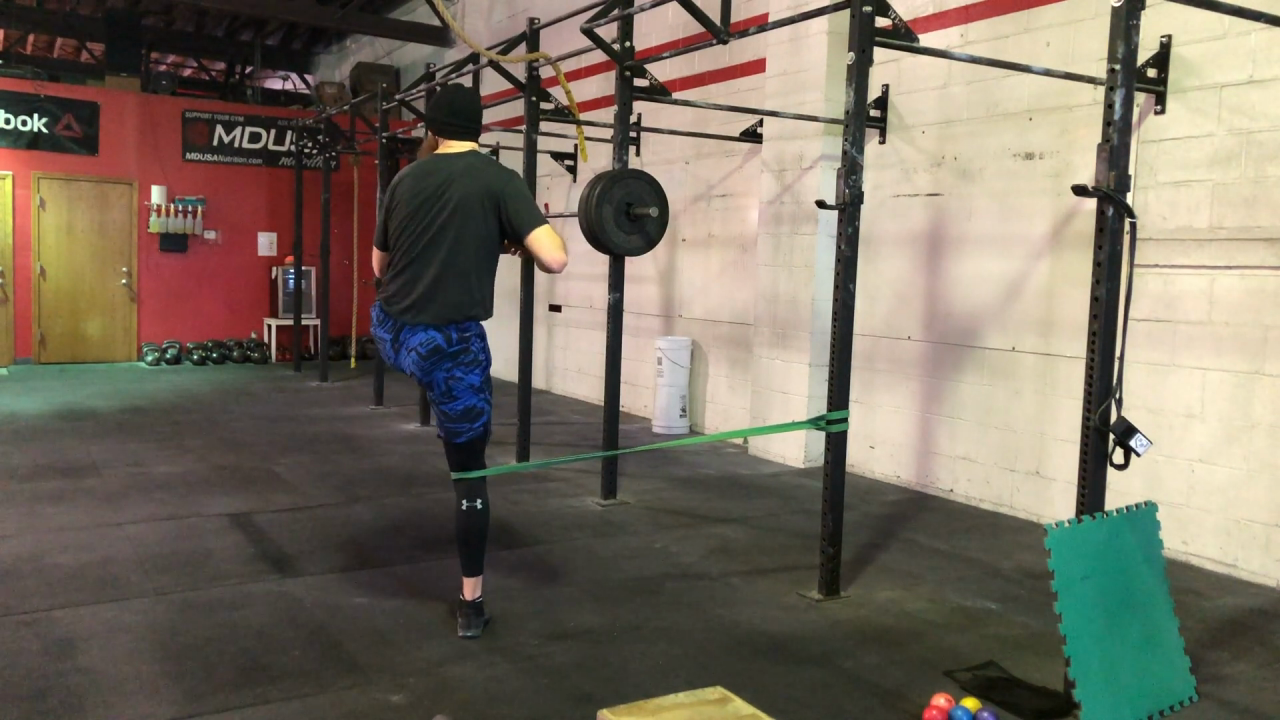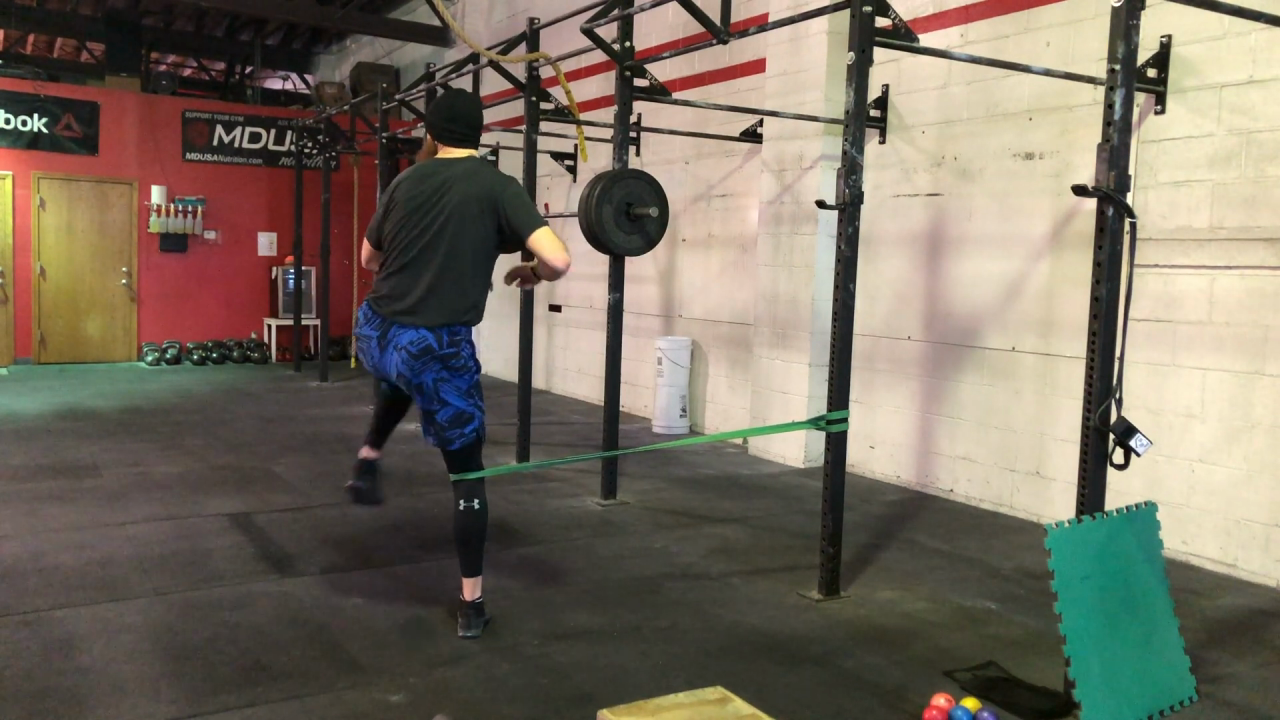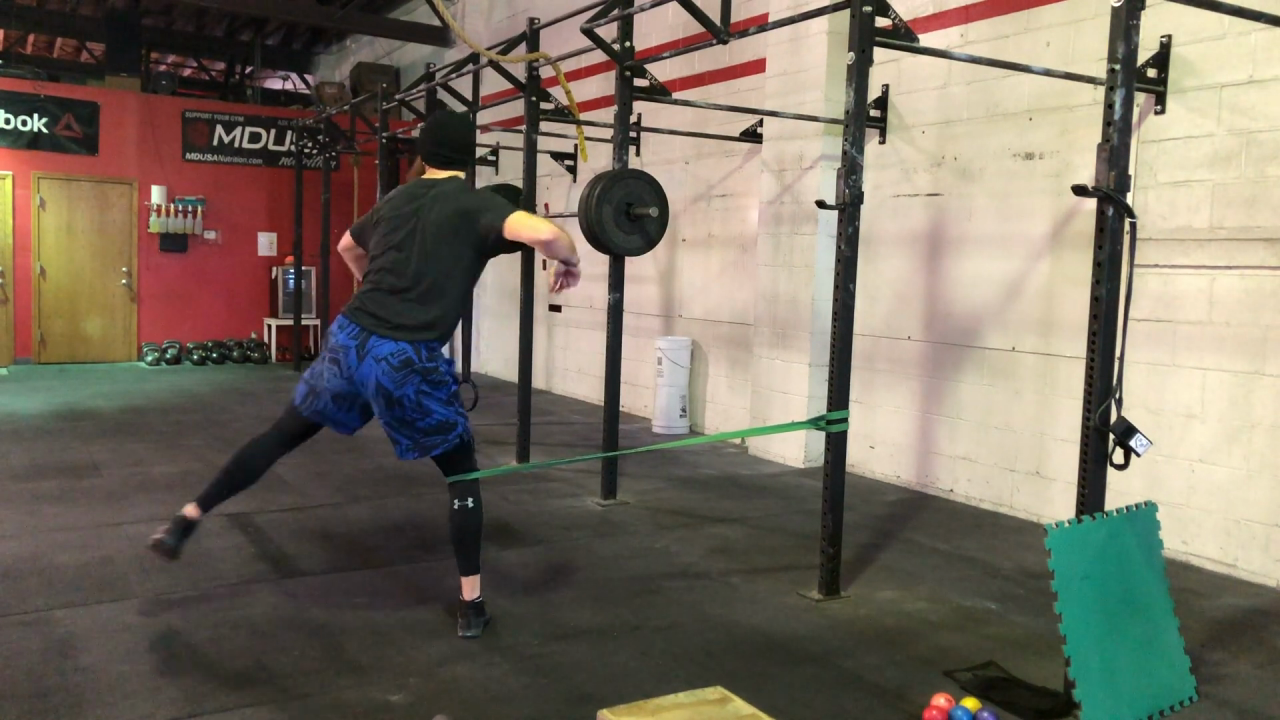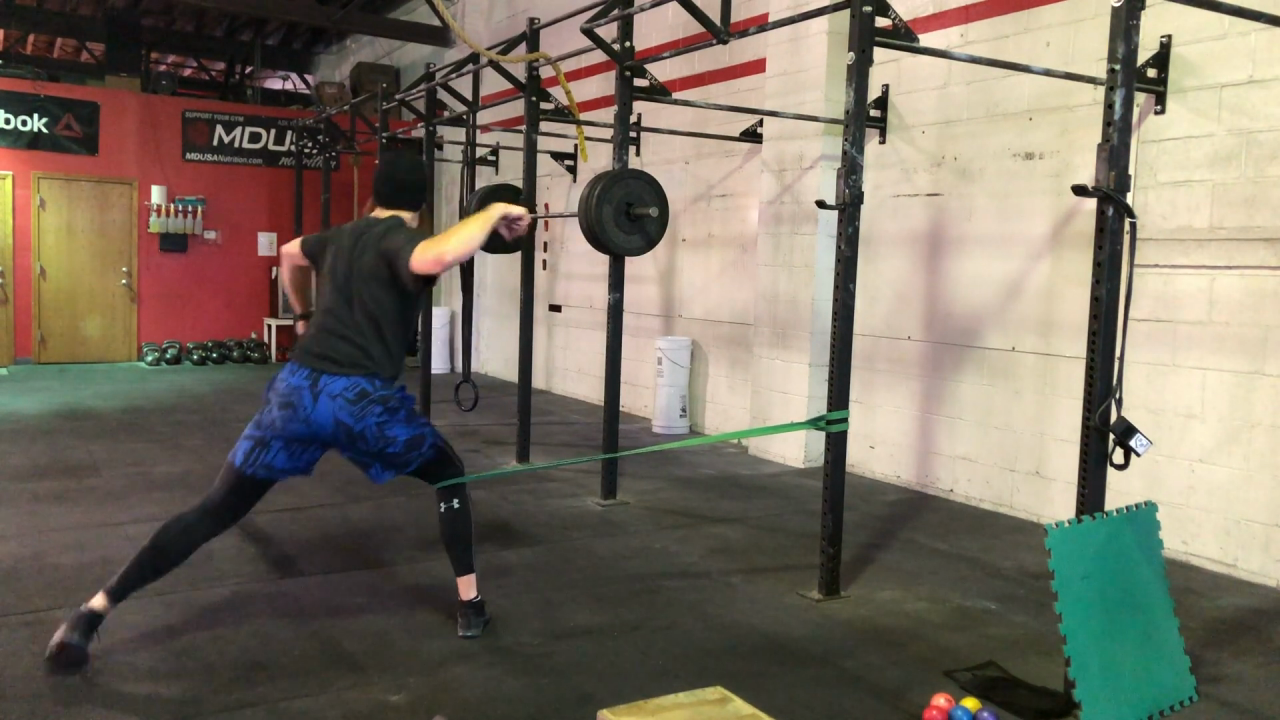
dt=0.3s
person 1, frame 1
left shoulder: (405, 179)
right shoulder: (499, 181)
right elbow: (554, 260)
right wrist: (513, 244)
left hip: (389, 331)
right hip: (446, 344)
right knee: (469, 472)
right ankle: (471, 604)
person 1, frame 2
left shoulder: (405, 181)
right shoulder: (495, 186)
left elbow: (369, 257)
right elbow: (558, 257)
right wrist: (533, 273)
left hip: (374, 327)
right hip: (435, 347)
right knee: (467, 473)
left ankle: (366, 463)
right ankle: (472, 605)
person 1, frame 3
left shoulder: (397, 200)
right shoulder: (474, 205)
left elbow: (347, 248)
right elbow: (540, 232)
right wrist: (570, 260)
left hip: (348, 340)
right hip: (410, 362)
left knee: (284, 435)
right knee: (462, 475)
left ankle: (183, 522)
right ankle: (471, 606)
person 1, frame 4
left shoulder: (343, 236)
right shoulder: (401, 240)
left elbow: (289, 256)
right elbow: (433, 261)
right wrist: (494, 214)
left hip: (295, 389)
right hip: (359, 400)
left knee: (213, 511)
right knee: (449, 479)
left ankle: (89, 616)
right ankle: (470, 608)
